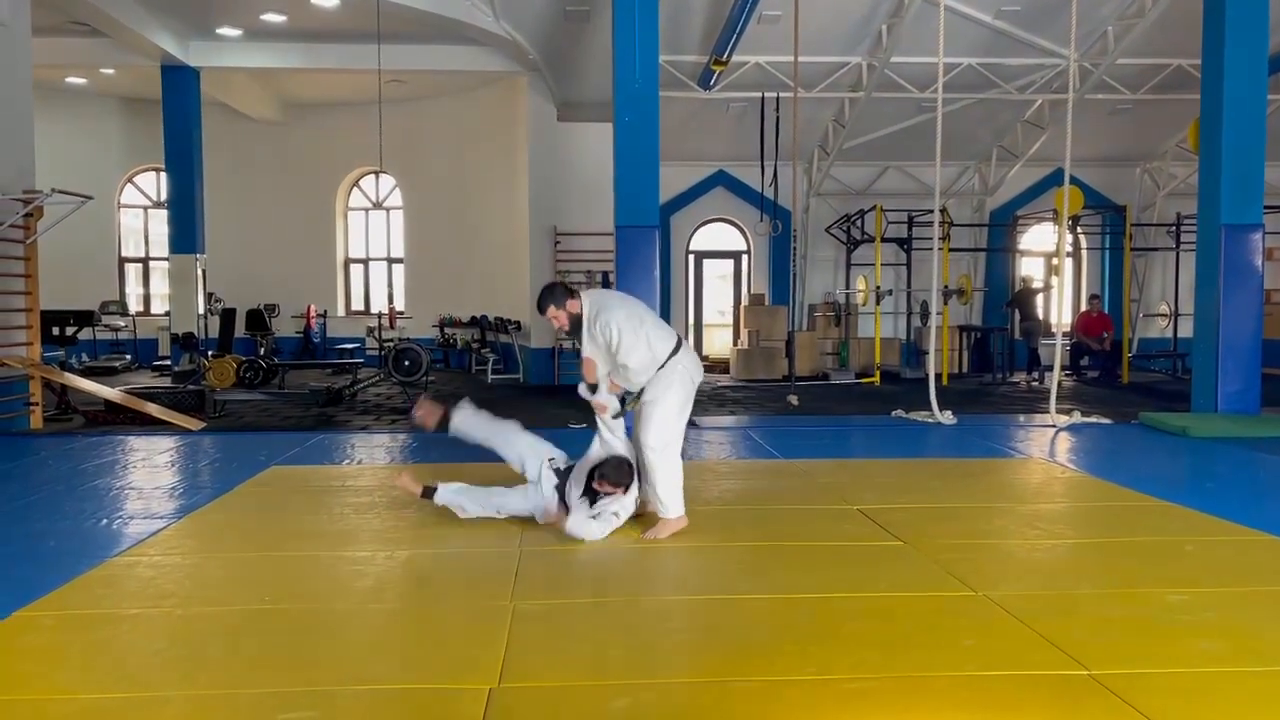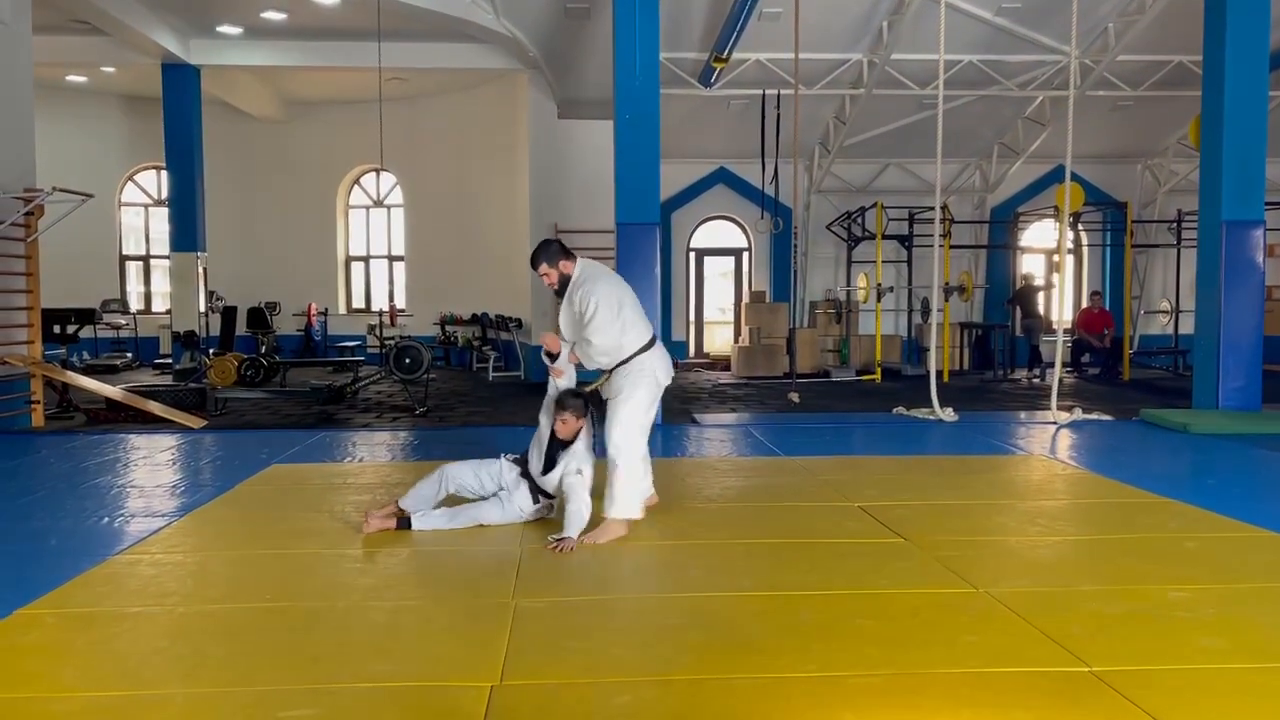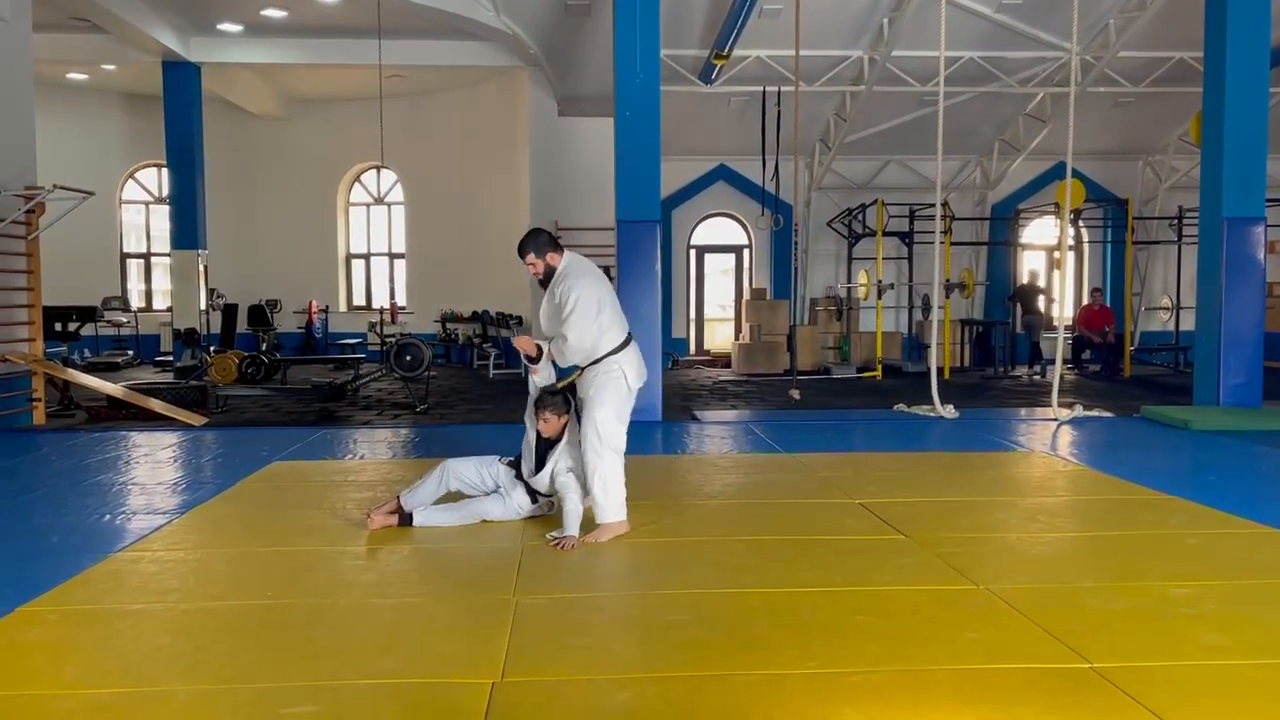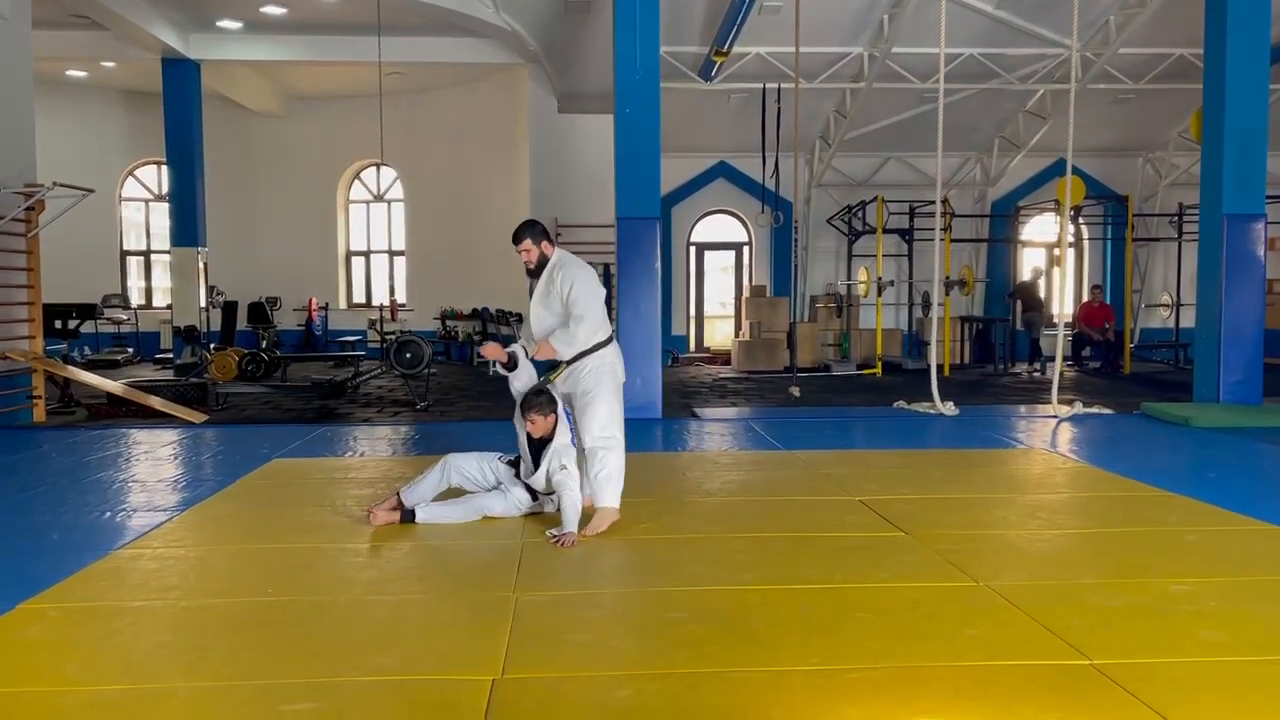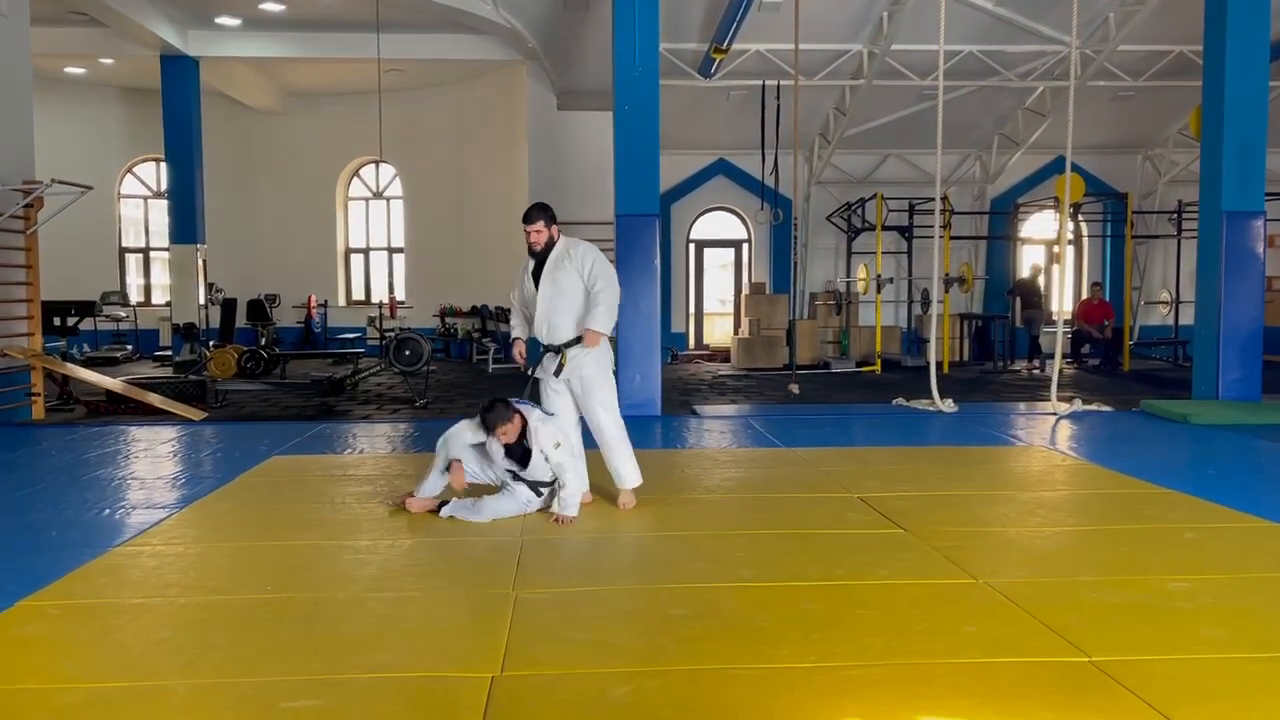
dt=0.3s
person 1, frame 1
left shoulder: (609, 316)
right shoulder: (585, 317)
left elbow: (635, 365)
right elbow: (608, 363)
left wrist: (611, 385)
right wrist: (598, 390)
left hip: (672, 371)
right hip: (654, 373)
left knee: (657, 443)
right knee: (645, 440)
left ankle: (673, 516)
right ankle: (652, 500)
person 1, frame 2
left shoulder: (593, 288)
right shoulder: (578, 282)
left elbow: (600, 344)
right elbow: (586, 337)
left wrist: (570, 353)
right wrist: (563, 347)
left hip: (641, 367)
right hip: (626, 366)
left knee: (620, 439)
right knee: (624, 436)
left ankle: (617, 518)
right ankle: (642, 493)
person 1, frame 3
left shoulder: (576, 283)
right shoulder: (566, 274)
left elbow: (575, 341)
right elbow: (566, 332)
left wrist: (546, 352)
right wrist: (539, 348)
left hip: (612, 369)
right hip: (599, 367)
left knee: (600, 441)
right knee: (593, 436)
left ankle: (613, 519)
right ankle: (600, 494)
person 1, frame 4
left shoulder: (572, 271)
right shoulder: (541, 276)
left elbow: (587, 319)
right elbow: (540, 323)
left wrist: (554, 345)
left hip: (596, 363)
right hip: (567, 367)
left knee: (599, 433)
left ankle: (607, 506)
right ankle: (584, 493)
person 1, frame 5
left shoulder: (580, 253)
right shoulder: (528, 267)
left elbow: (606, 289)
right elbow: (519, 309)
left wrist: (596, 327)
right wrist: (519, 337)
left hip: (587, 354)
right hip: (550, 358)
left knee: (604, 420)
right knee: (561, 428)
left ankle: (626, 485)
person 2, frame 1
left shoulder: (620, 506)
right shoulder: (617, 452)
left elbow: (593, 529)
right elbow: (610, 423)
left wrist: (568, 518)
left hip: (553, 500)
right hip: (557, 473)
left knee: (495, 503)
right knee: (510, 435)
left ankle: (428, 492)
right ankle: (445, 417)
person 2, frame 2
left shoulder: (580, 460)
right shoulder: (557, 412)
left elbow: (578, 503)
right elbow: (562, 379)
left wrist: (570, 534)
right wrist: (556, 354)
left hip: (529, 500)
right hip: (514, 470)
left knee: (476, 514)
right knee: (448, 473)
left ankle: (397, 522)
right ankle: (396, 508)
person 2, frame 3
left shoulder: (567, 456)
right shoulder: (544, 414)
left elbow: (572, 496)
right elbow: (542, 377)
left wrist: (571, 533)
left hip: (529, 498)
right hip: (512, 471)
left knee: (479, 509)
right knee: (450, 469)
left ankle: (398, 519)
right ankle: (398, 504)
person 2, frame 4
left shoulder: (562, 451)
left elbow: (570, 491)
right elbow: (523, 375)
left wrist: (569, 529)
right wrist: (505, 357)
left hip: (531, 496)
right hip: (514, 470)
left knee: (481, 504)
right knee: (451, 465)
left ankle: (399, 516)
right ankle: (398, 501)
person 2, frame 5
left shoulder: (545, 430)
right shoulder: (491, 420)
left elbow: (570, 471)
right elbow: (452, 438)
left wrist: (568, 510)
right wrist: (454, 463)
left hip: (531, 488)
right hip: (506, 471)
left knee: (485, 509)
right knee: (447, 454)
left ankle: (437, 505)
right ankle: (419, 496)
